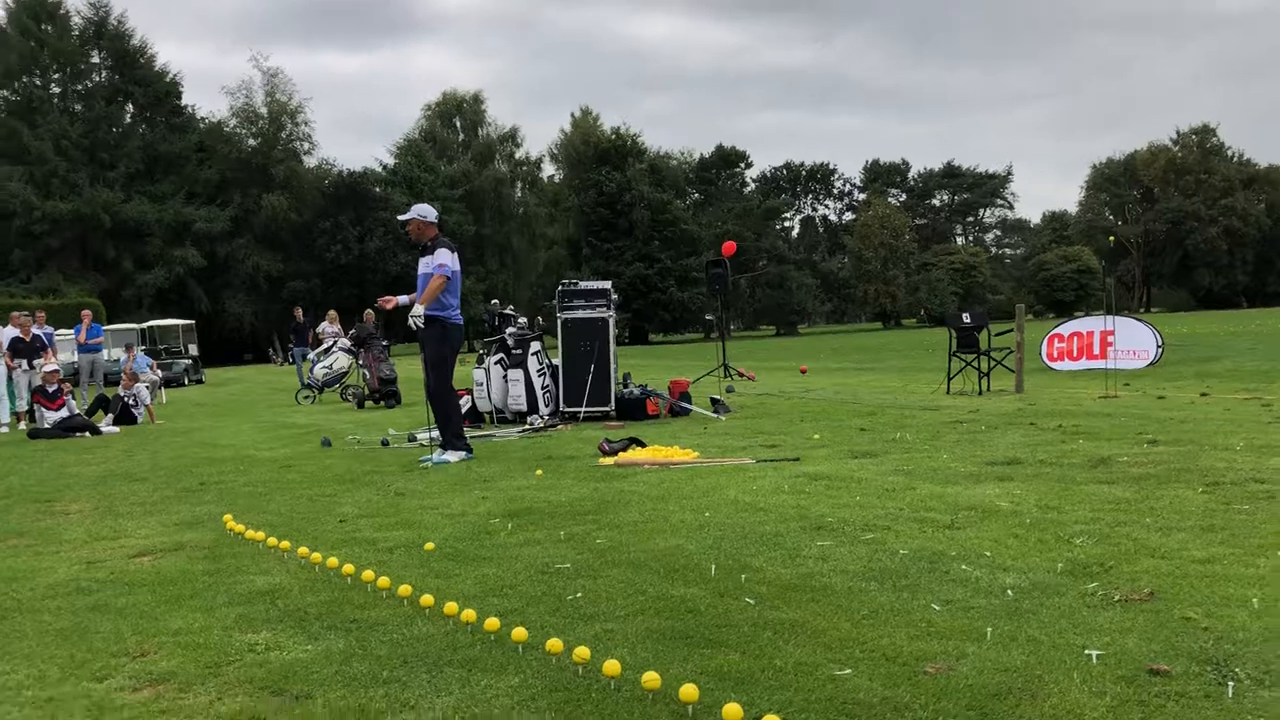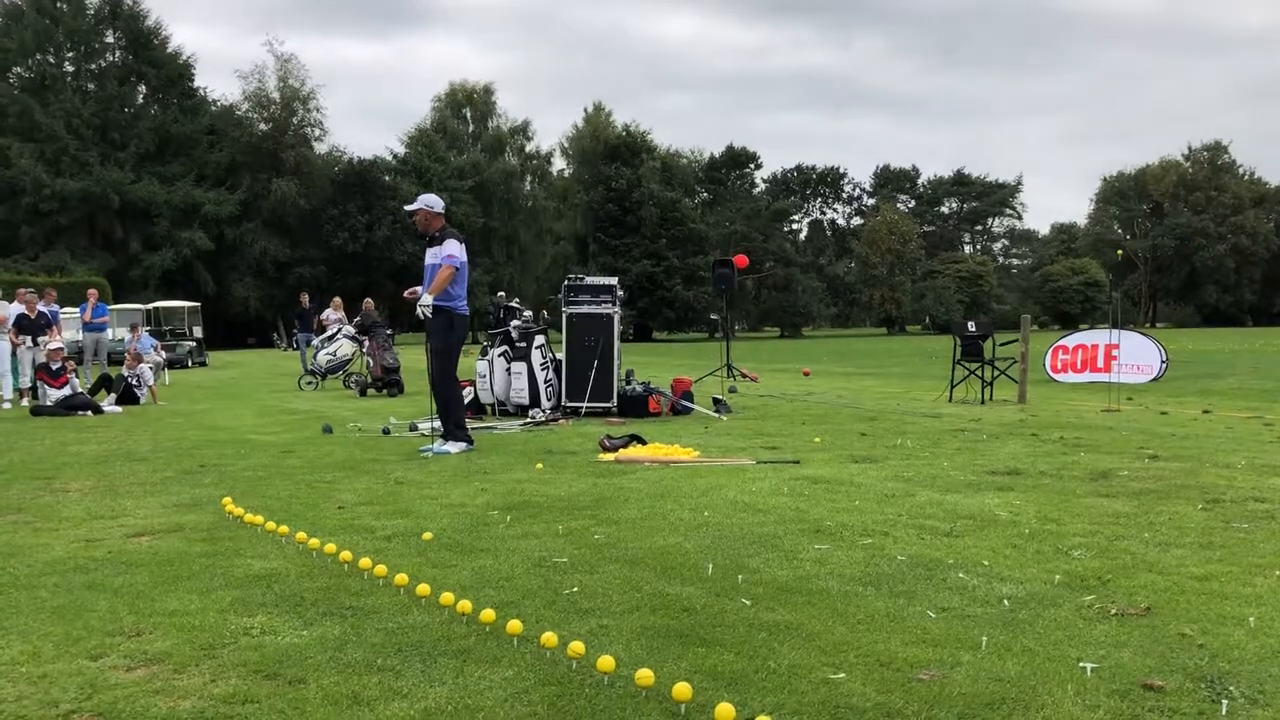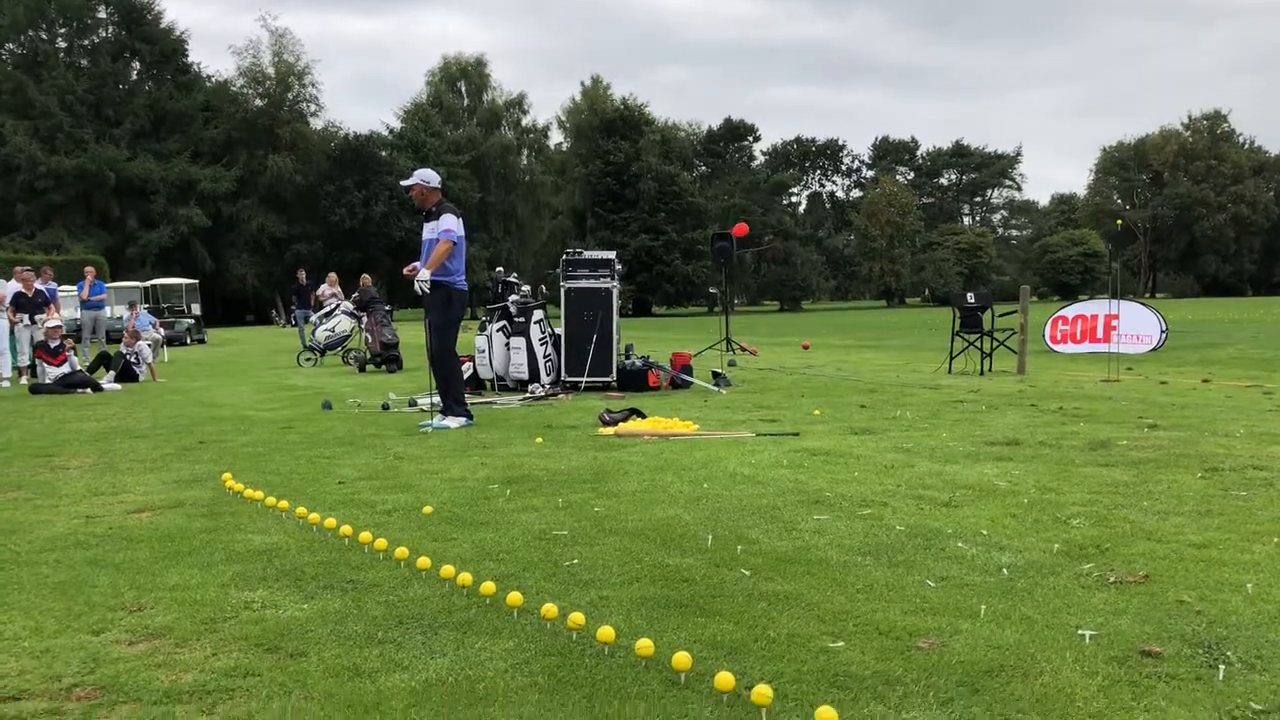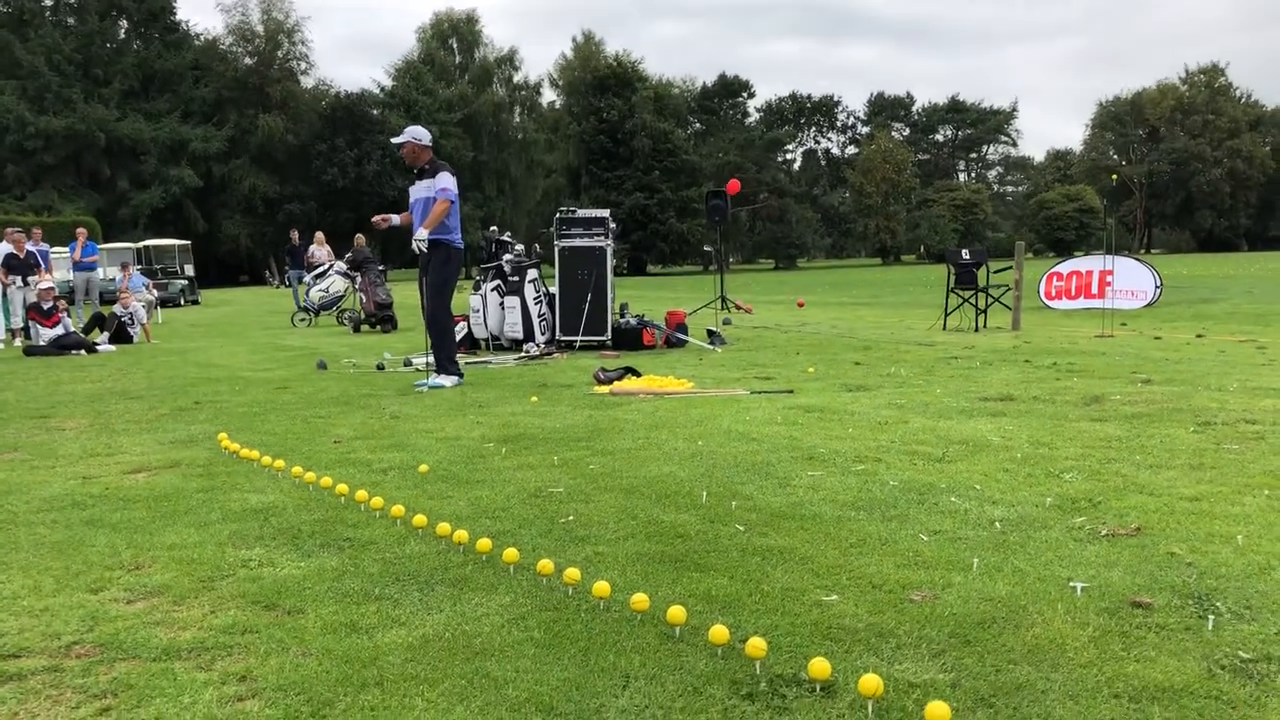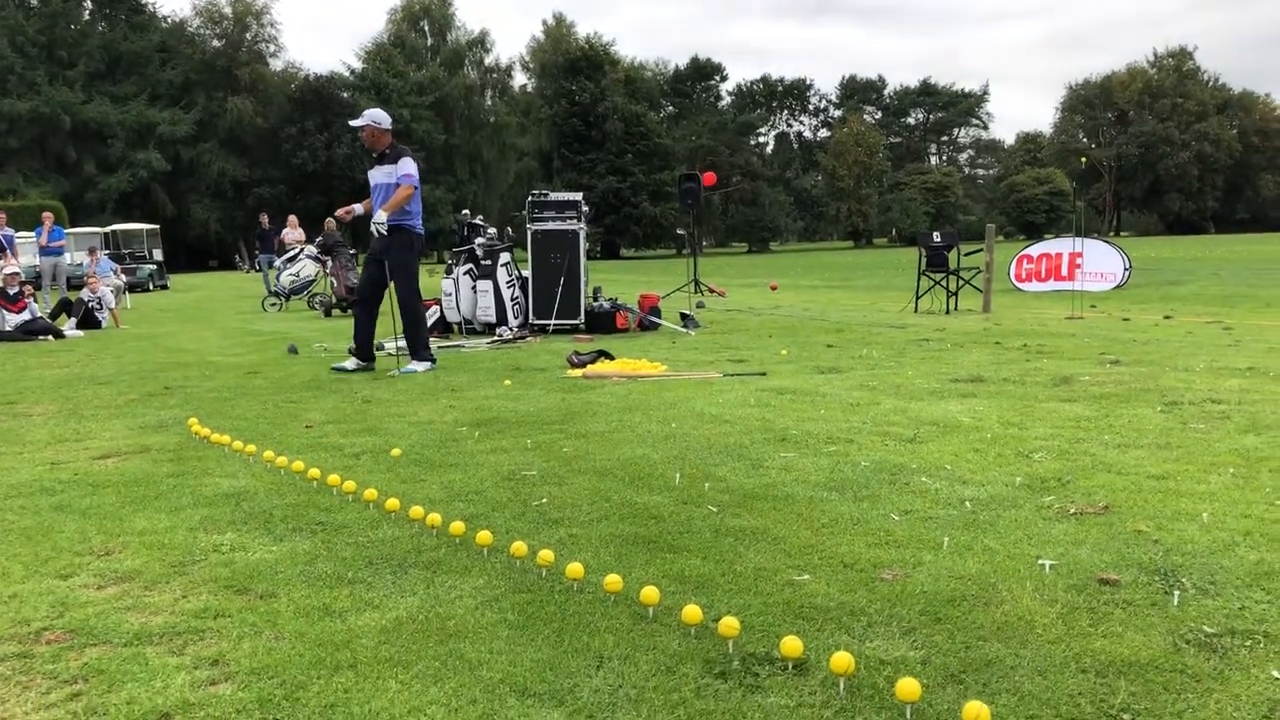
dt=0.7s
person 1, frame 1
left shoulder: (443, 248)
right shoulder: (425, 251)
left elbow: (440, 279)
left wrist: (419, 306)
right wrist: (400, 300)
left hip: (444, 326)
right hip: (430, 326)
left knee: (441, 387)
right knee: (434, 390)
left ankle: (459, 447)
right ankle: (448, 444)
person 1, frame 2
left shoulder: (451, 238)
right shoulder: (433, 242)
left elbow: (449, 269)
left wrist: (429, 296)
right wrist: (421, 290)
left hip: (450, 317)
right hip: (437, 316)
left knee: (445, 378)
right knee: (438, 379)
left ankle: (461, 437)
right ankle: (449, 435)
person 1, frame 3
left shoulder: (447, 213)
right shoulder: (430, 217)
left elbow: (446, 244)
left wrist: (426, 271)
right wrist: (419, 265)
left hip: (448, 291)
right hip: (435, 291)
left knee: (444, 352)
right knee: (437, 354)
left ankle: (460, 412)
right ankle: (448, 410)
person 1, frame 4
left shoulder: (441, 172)
right shoulder: (418, 178)
left elbow: (444, 203)
left wrist: (424, 230)
right wrist: (393, 219)
left hip: (445, 249)
right hip: (427, 250)
left knee: (438, 310)
right knee: (430, 312)
left ankle: (450, 371)
right ankle: (442, 370)
person 1, frame 5
left shoulder: (402, 157)
right shoulder: (376, 163)
left elbow: (407, 189)
left wrist: (382, 212)
right wrist: (357, 209)
left hip: (404, 234)
right hip: (381, 236)
left knee: (407, 297)
right knee: (365, 295)
left ankle: (422, 357)
right ankle: (362, 356)
